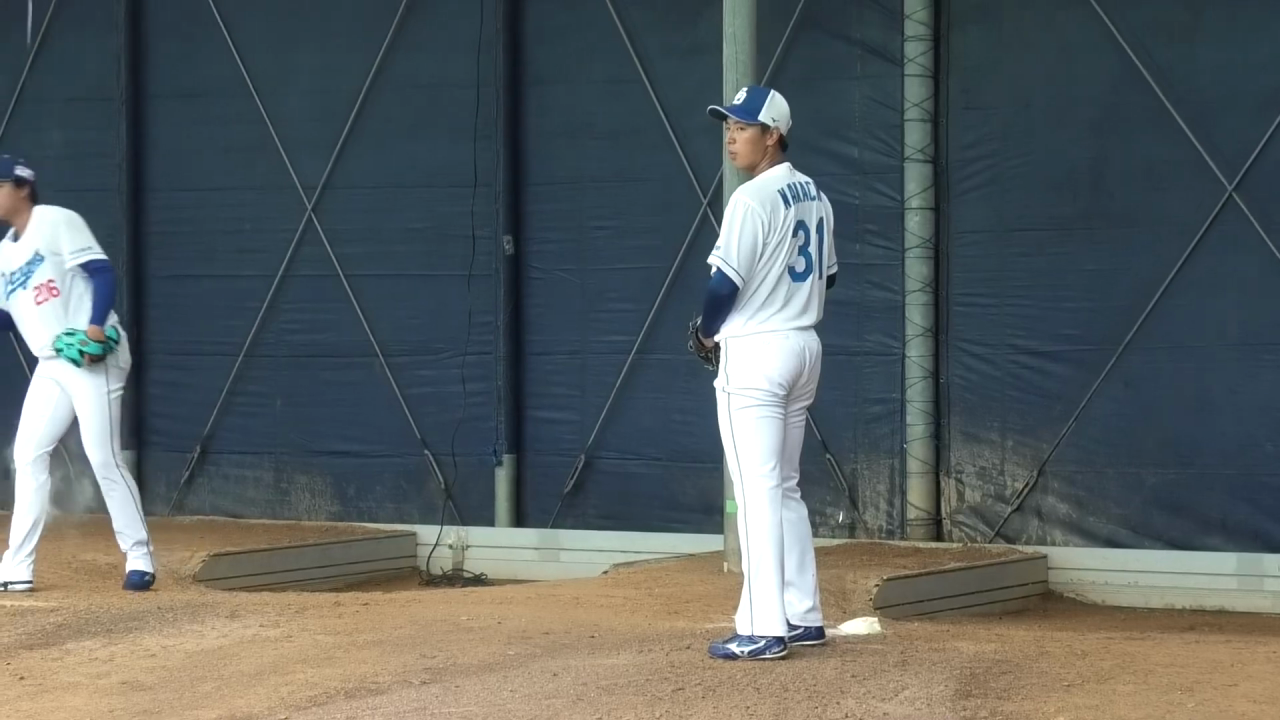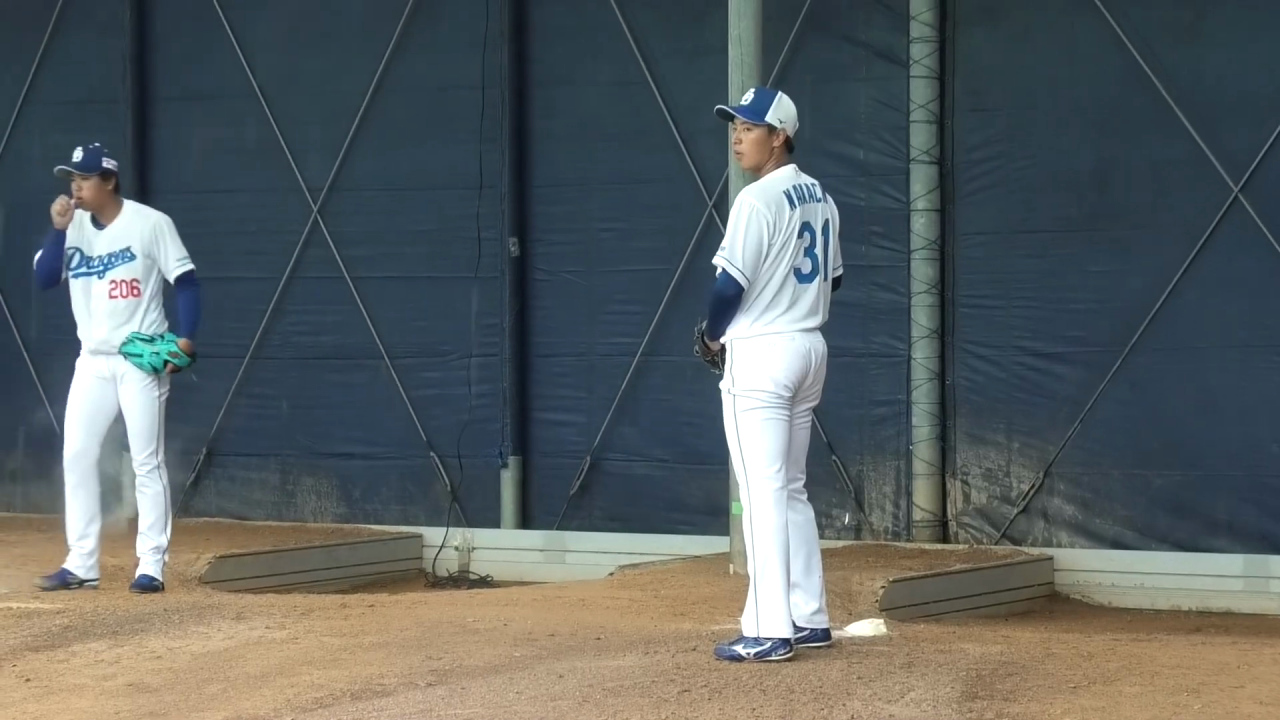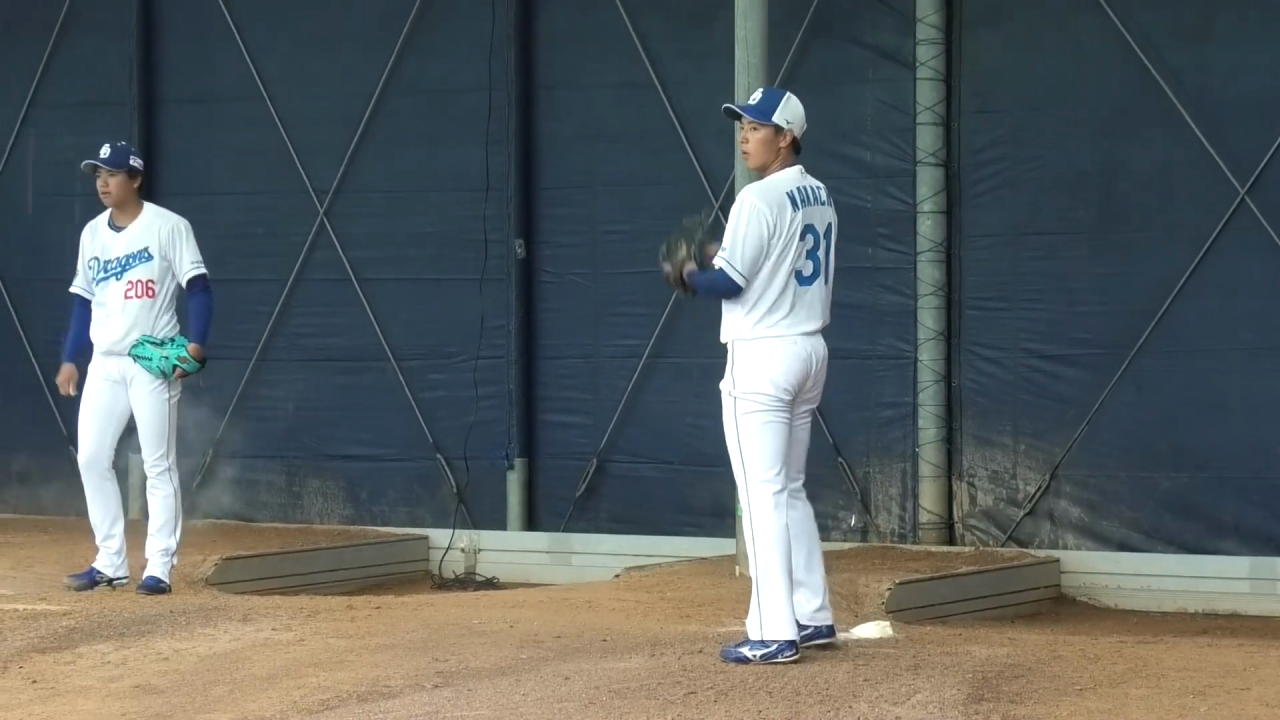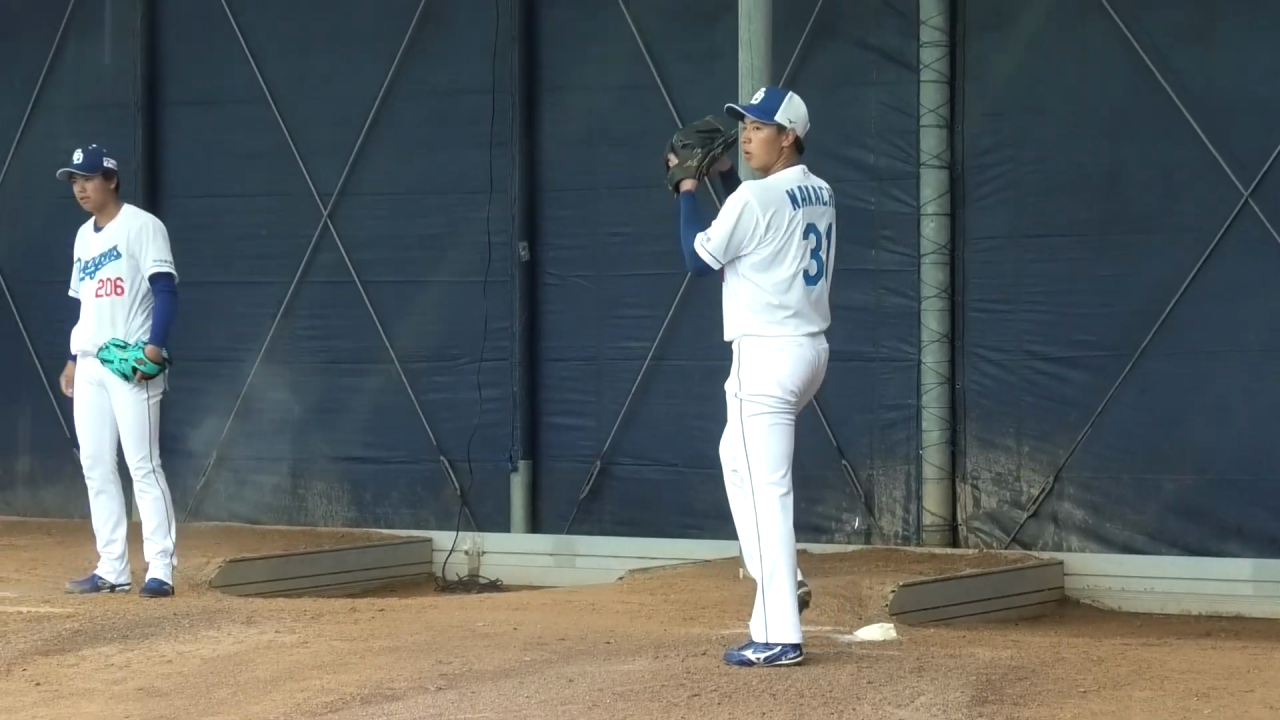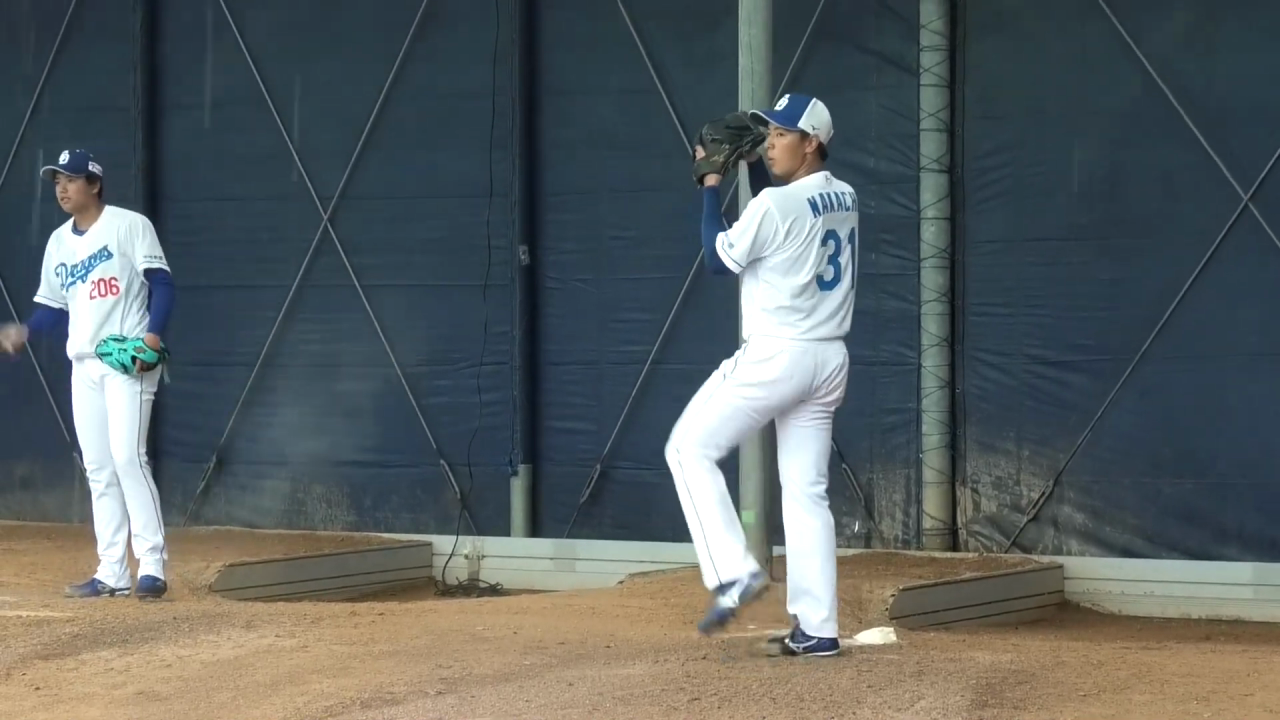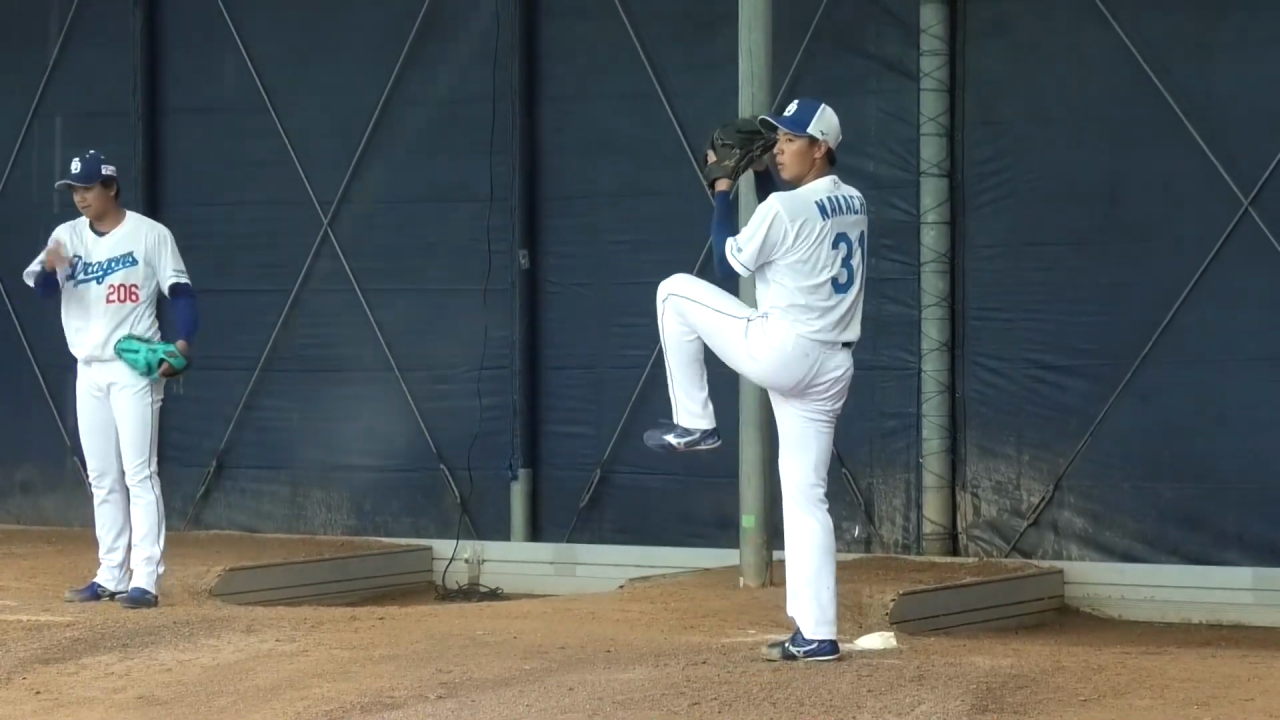
dt=0.4s
person 1, frame 1
left shoulder: (752, 198)
right shoulder: (814, 195)
left elbow: (724, 283)
right elbow: (828, 275)
left wrist: (706, 330)
left hip: (754, 354)
right hip: (803, 348)
left knee: (757, 492)
right knee: (783, 487)
left ankle: (764, 629)
right ankle: (803, 616)
person 1, frame 2
left shoulder: (757, 200)
right shoulder: (819, 197)
left elbow: (729, 286)
right elbow: (832, 277)
left wrist: (711, 333)
left hip: (760, 356)
right hip: (809, 349)
left knee: (762, 493)
right knee: (790, 489)
left ankle: (770, 630)
right ankle: (809, 617)
person 1, frame 3
left shoulder: (758, 199)
right shoulder: (821, 197)
left elbow: (728, 282)
left wrist: (690, 273)
right wrist: (720, 257)
left hip: (761, 358)
right hip: (809, 351)
left knee: (762, 495)
right knee: (789, 491)
left ankle: (774, 634)
right ankle: (812, 616)
person 1, frame 4
left shoulder: (756, 195)
right shoulder: (819, 193)
left elbow: (700, 260)
left wrist: (688, 189)
right wrist: (724, 175)
left hip: (767, 355)
right hip: (809, 351)
left knee: (767, 493)
right knee: (739, 458)
left ankle: (778, 635)
right ankle: (785, 581)
person 1, frame 5
left shoulder: (777, 202)
right shoulder: (844, 198)
left elbow: (720, 258)
left wrist: (711, 185)
right wrist: (754, 168)
left hip: (776, 356)
right hip: (829, 359)
left knee: (688, 450)
right knee: (807, 495)
left ankle: (734, 571)
right ankle: (816, 627)
person 1, frame 6
left shoulder: (785, 207)
right shoulder: (854, 203)
left elbow: (729, 261)
left wrist: (723, 187)
right wrist: (760, 174)
left hip: (780, 349)
right hip: (832, 366)
left knee: (675, 291)
right knee: (806, 495)
left ankle: (694, 423)
right ankle: (816, 633)
person 2, frame 1
left shoulder: (57, 222)
left elbow: (102, 272)
left wrist: (98, 326)
left hip: (92, 357)
right hip: (52, 365)
left knee: (102, 458)
left ankle: (139, 558)
person 2, frame 2
left shoulder: (151, 223)
right shoulder: (73, 224)
left elbow: (188, 282)
right elbow: (44, 279)
left wrist: (186, 337)
right wrist: (58, 230)
right hip: (93, 360)
left knee: (147, 463)
right knee: (76, 456)
left ankle: (151, 565)
right ankle: (82, 562)
person 2, frame 3
left shoulder: (169, 226)
right shoulder: (92, 232)
left elbow: (198, 287)
right elbow: (83, 298)
left wrist: (196, 343)
right wrist: (69, 358)
right hip: (105, 364)
left knee: (158, 466)
right knee: (91, 458)
left ankle: (159, 567)
right ankle: (110, 561)
person 2, frame 4
left shoulder: (142, 225)
right shoulder: (84, 235)
left elbow: (164, 289)
left wrist: (155, 346)
right wrist: (73, 359)
left hip: (131, 366)
right hip: (88, 366)
left knee: (142, 466)
right knee: (95, 467)
left ankle: (160, 568)
right ankle: (112, 568)
person 2, frame 5
left shoulder: (129, 224)
right shoulder: (59, 241)
left elbow: (161, 283)
right elbow: (53, 307)
left wrist: (154, 334)
left hip: (128, 362)
right hip: (84, 367)
left knee: (128, 459)
right knee: (98, 471)
left ankle: (151, 563)
right ankle: (112, 572)
person 2, frame 6
left shoulder: (151, 234)
right shoulder: (66, 235)
left elbow: (181, 293)
right elbow: (42, 286)
left wrist: (183, 341)
right wrist: (49, 265)
left hip: (137, 369)
right hip: (89, 372)
left knee: (139, 474)
right knee: (101, 478)
left ankle: (145, 578)
right ankle: (111, 575)
